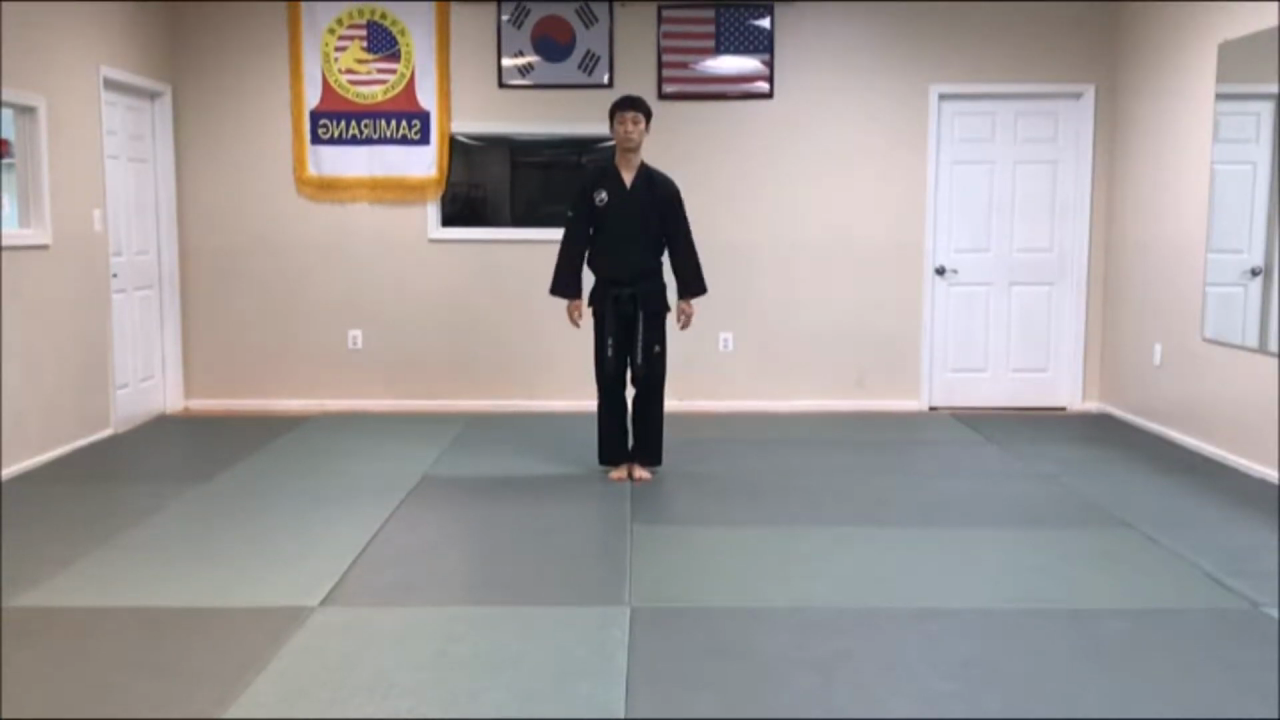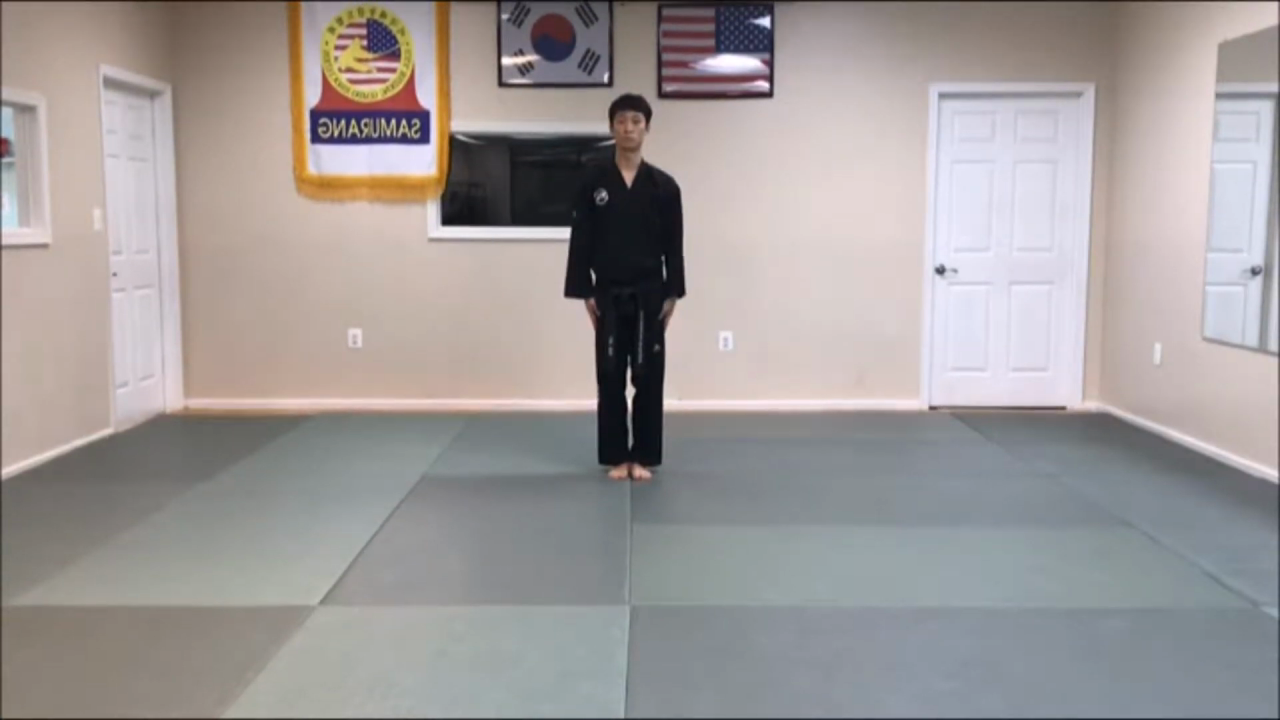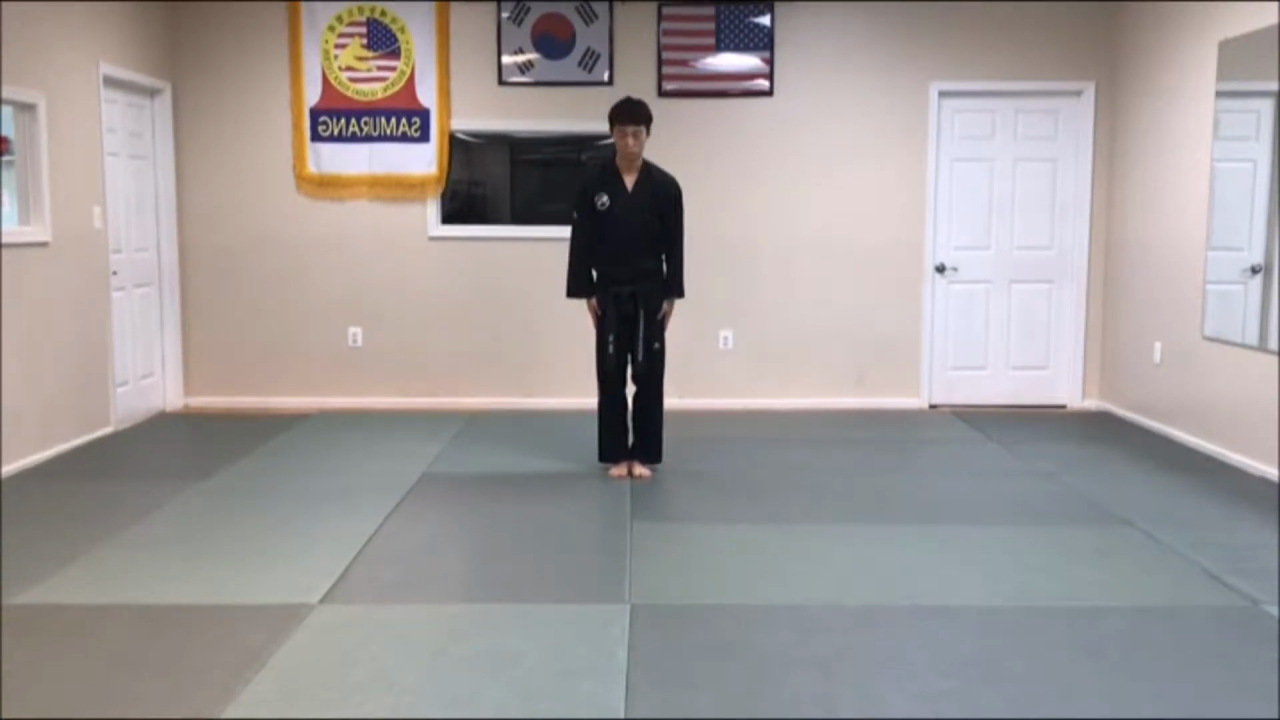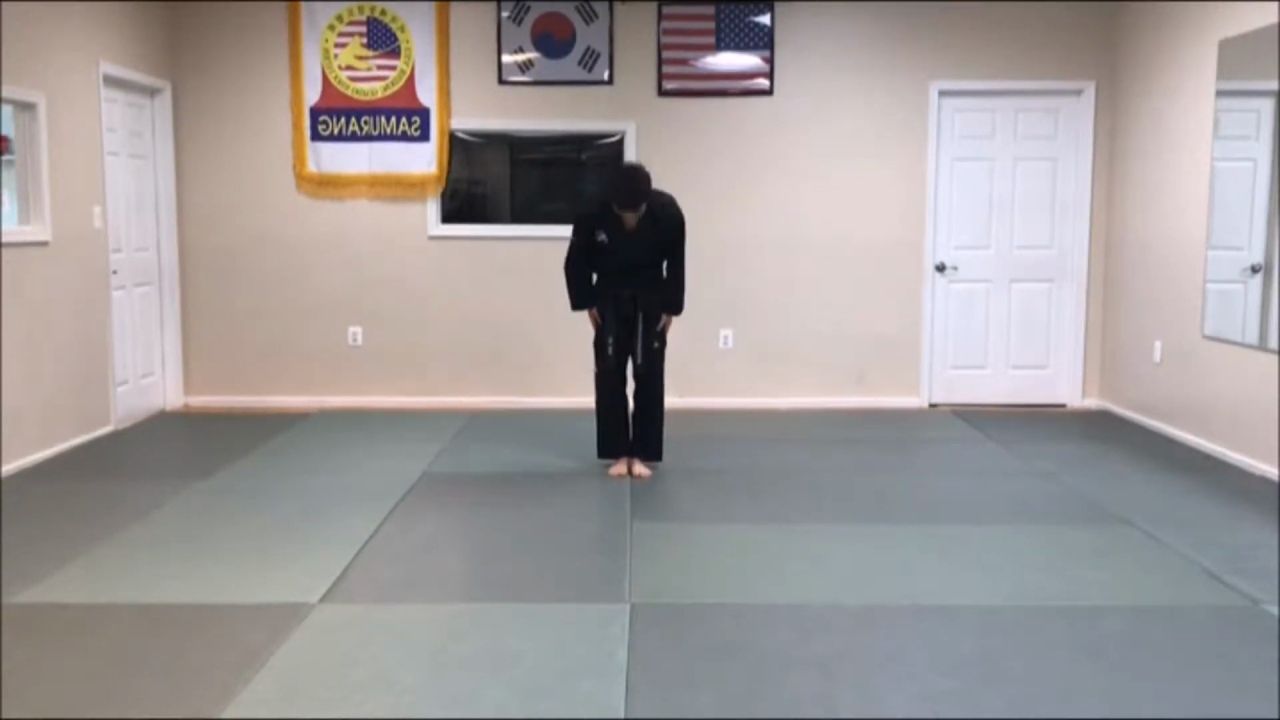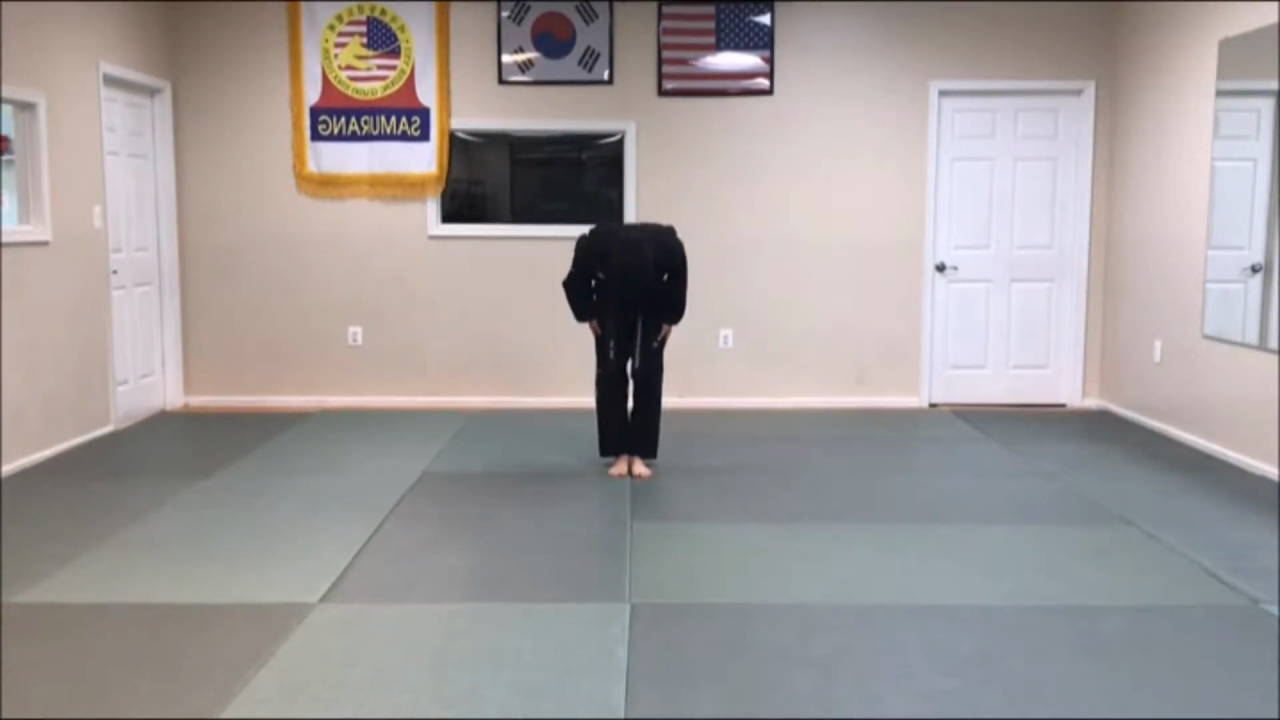
dt=0.4s
person 1, frame 1
left shoulder: (662, 186)
right shoulder: (593, 183)
left elbow: (680, 241)
right elbow: (575, 239)
left wrist: (686, 294)
right wrist: (571, 292)
left hip: (648, 296)
right hip: (608, 296)
left knee: (648, 378)
right knee: (609, 378)
left ankle: (643, 457)
right ankle: (617, 458)
person 1, frame 2
left shoulder: (663, 186)
right shoulder: (594, 182)
left elbow: (673, 245)
right elbow: (581, 241)
left wrist: (672, 294)
right wrist: (586, 292)
left hip: (648, 295)
right hip: (609, 295)
left knee: (648, 377)
right knee: (610, 377)
left ankle: (643, 457)
right ankle: (617, 457)
person 1, frame 3
left shoulder: (665, 185)
right shoulder: (594, 183)
left elbow: (674, 245)
right elbow: (581, 242)
left wrist: (671, 294)
right wrist: (587, 292)
left hip: (649, 295)
right hip: (609, 295)
left knee: (648, 376)
right knee: (610, 375)
left ankle: (643, 455)
right ankle: (617, 455)
person 1, frame 4
left shoulder: (668, 212)
right shoulder: (592, 213)
left elbow: (676, 264)
right elbow: (576, 263)
left wrist: (670, 308)
right wrist: (588, 303)
left hip: (650, 301)
right hip: (609, 300)
left knee: (648, 373)
right knee: (609, 373)
left ankle: (642, 453)
right ankle: (618, 453)
person 1, frame 5
left shoulder: (669, 247)
right shoulder: (592, 248)
left elbow: (677, 283)
right elbow: (575, 284)
left wrist: (670, 318)
right wrist: (588, 315)
left hip: (652, 310)
right hip: (610, 309)
left knee: (647, 373)
right knee: (610, 372)
left ankle: (640, 452)
right ankle: (619, 451)
